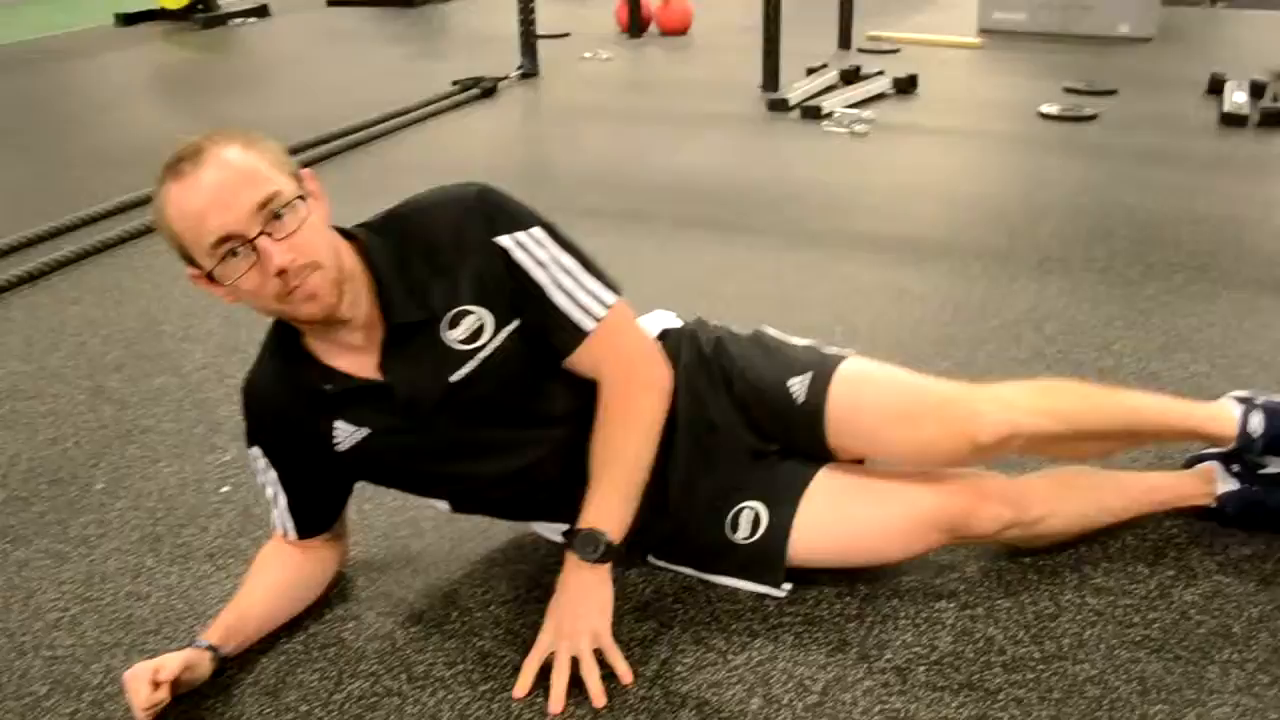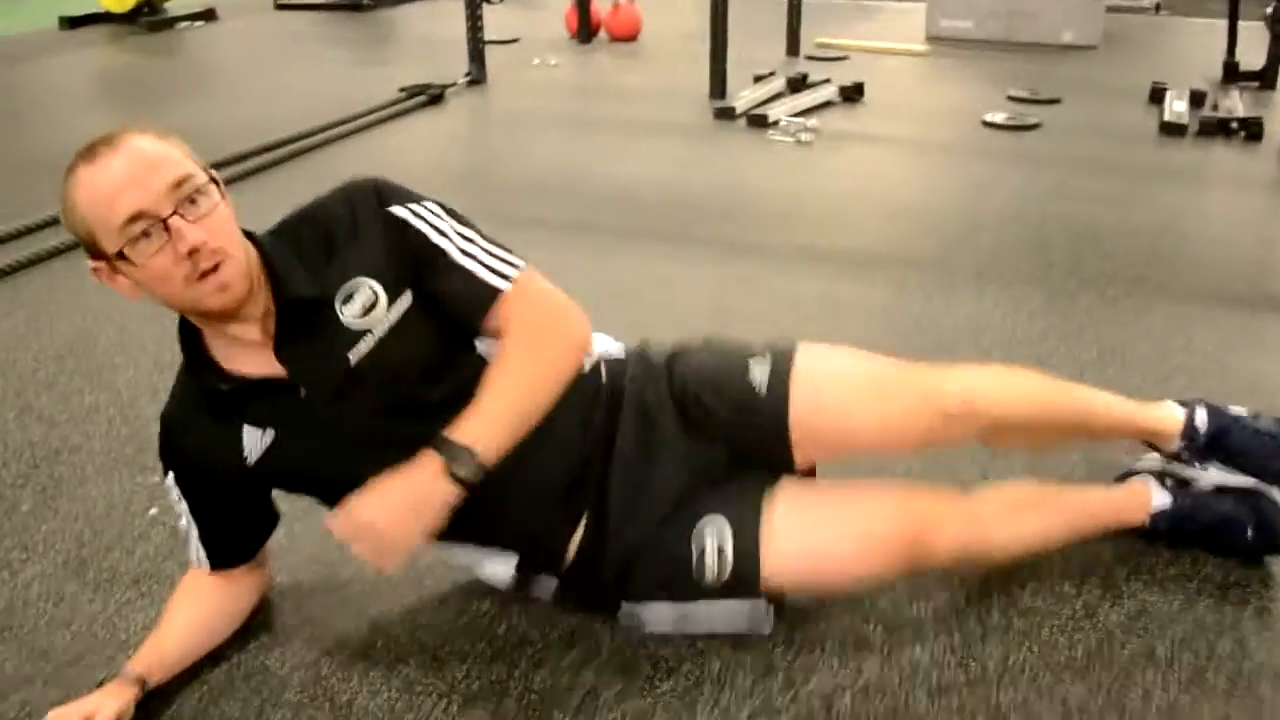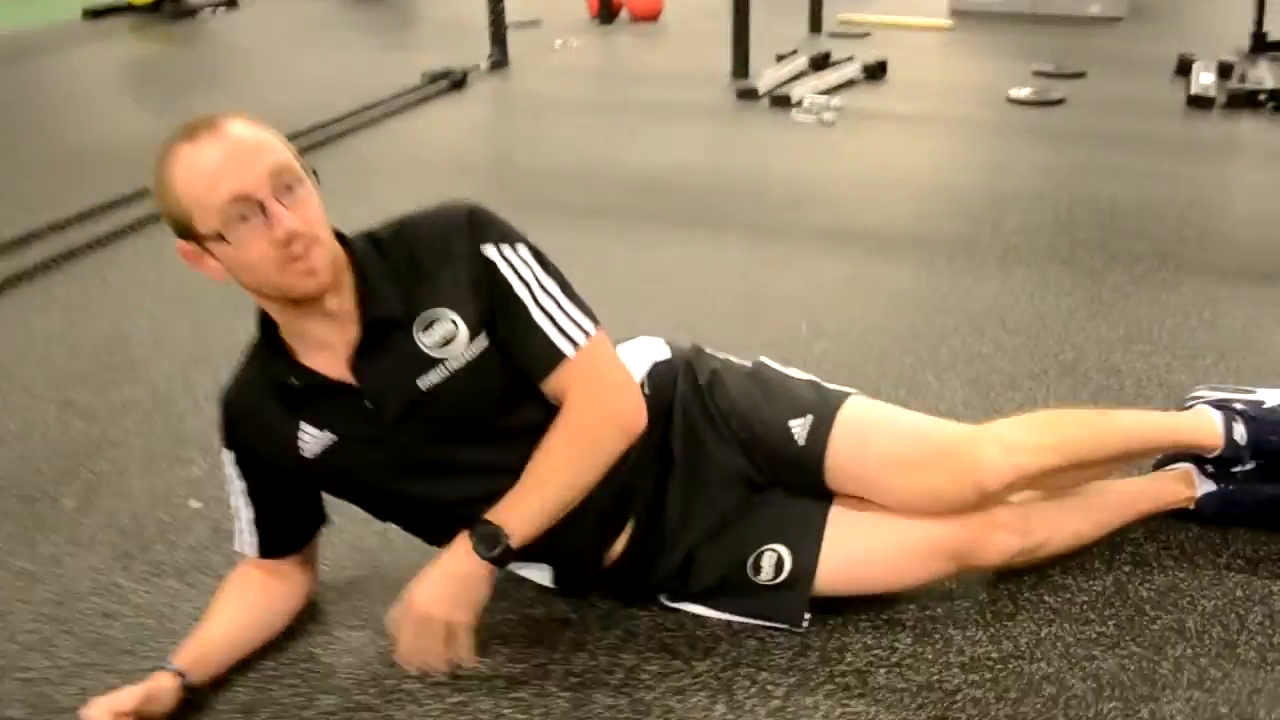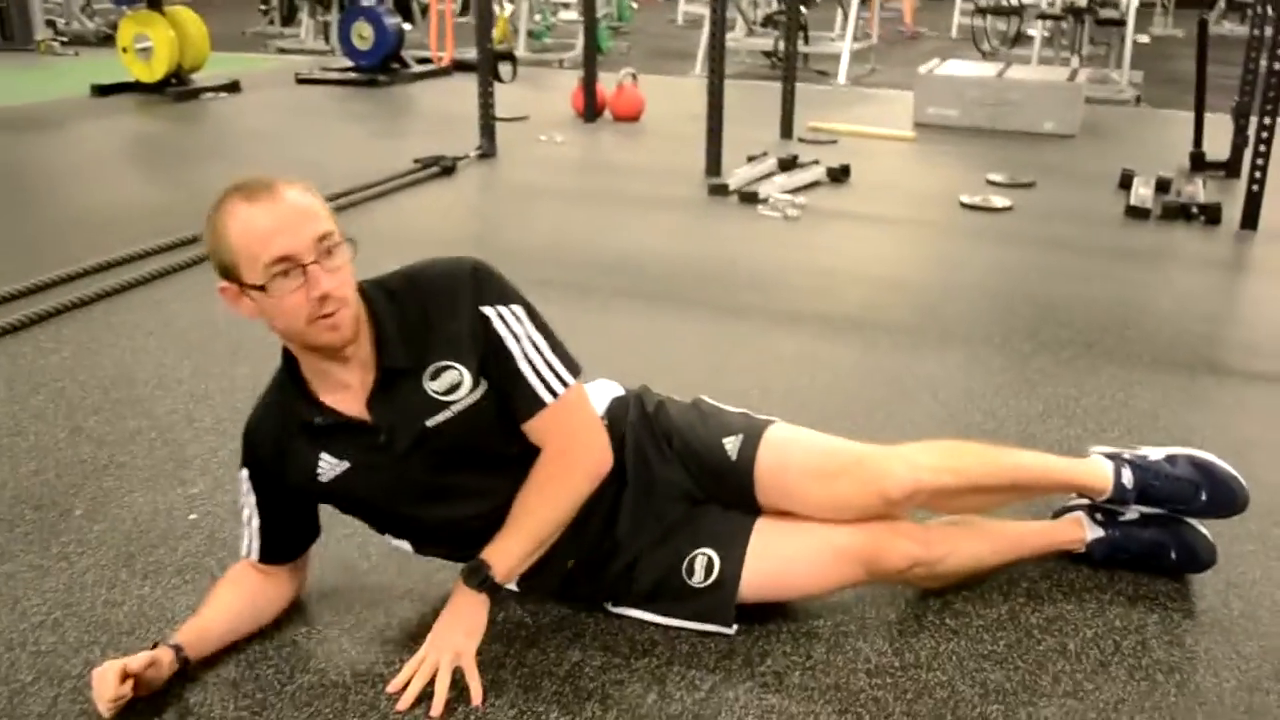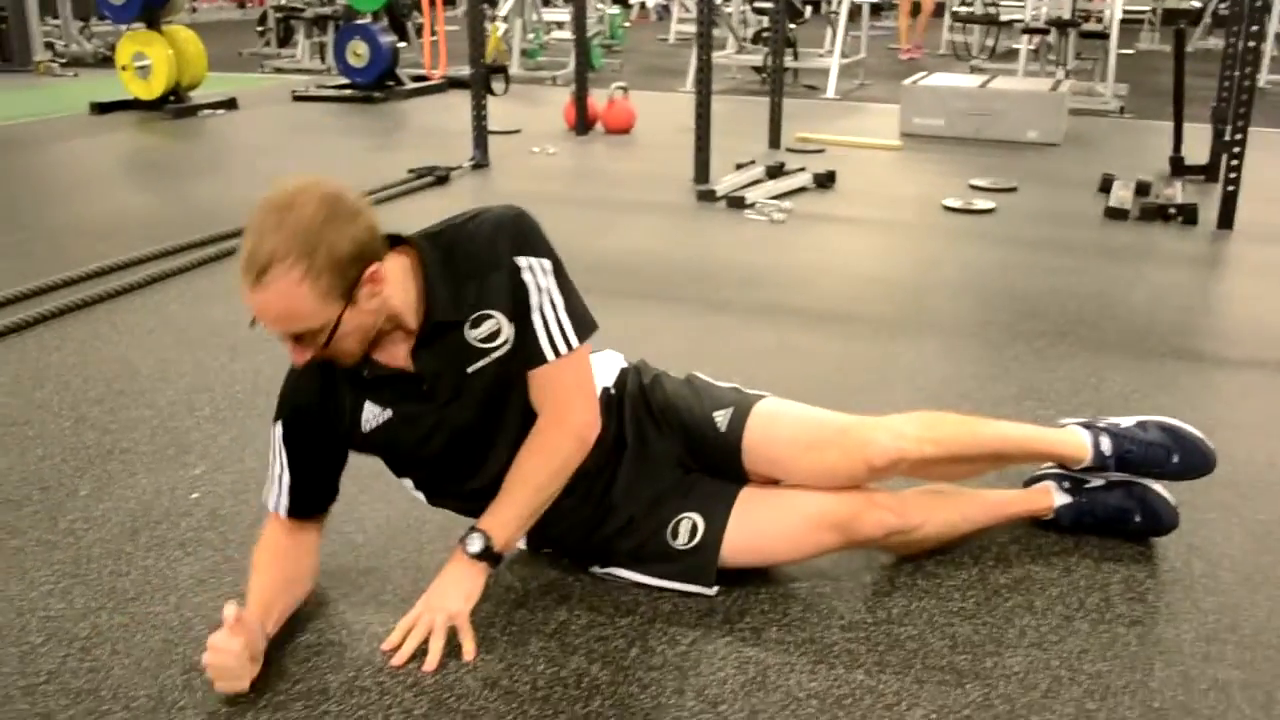
dt=1s
person 1, frame 1
left shoulder: (466, 226)
right shoulder: (287, 408)
left elbow: (633, 364)
right elbow: (309, 542)
left wrist: (586, 564)
left hip: (699, 385)
right hip: (673, 512)
left knee: (971, 425)
right knee: (968, 512)
person 1, frame 2
left shoulder: (360, 223)
right shoulder: (204, 429)
left elbow: (554, 320)
right elbow: (234, 573)
left wrist: (440, 468)
left hip: (640, 412)
right hip: (597, 548)
left knee: (941, 404)
right knee: (922, 531)
right ankle: (1150, 510)
person 1, frame 3
left shoulder: (455, 244)
right shoulder: (264, 420)
left elbow: (610, 404)
right elbow: (279, 567)
left wrist: (477, 554)
left hip: (689, 417)
right hip: (656, 555)
left knee: (968, 475)
right knee: (972, 542)
person 1, frame 4
left shoulder: (455, 295)
right shoulder: (281, 444)
left elbow: (579, 447)
right elbow: (272, 570)
left wrist: (473, 594)
left hip: (649, 449)
right hip: (607, 563)
left knee: (881, 482)
right knee: (882, 555)
left ankle: (1108, 473)
right ankle: (1090, 538)
person 1, frame 5
left shoulder: (495, 247)
right shoulder: (317, 397)
left elbow: (575, 413)
right elbow: (296, 527)
left wrist: (471, 560)
right wrist: (249, 629)
left hip: (642, 416)
right hip: (606, 523)
left knee: (864, 451)
right knee: (859, 520)
left ankle: (1083, 445)
right ankle: (1058, 502)
